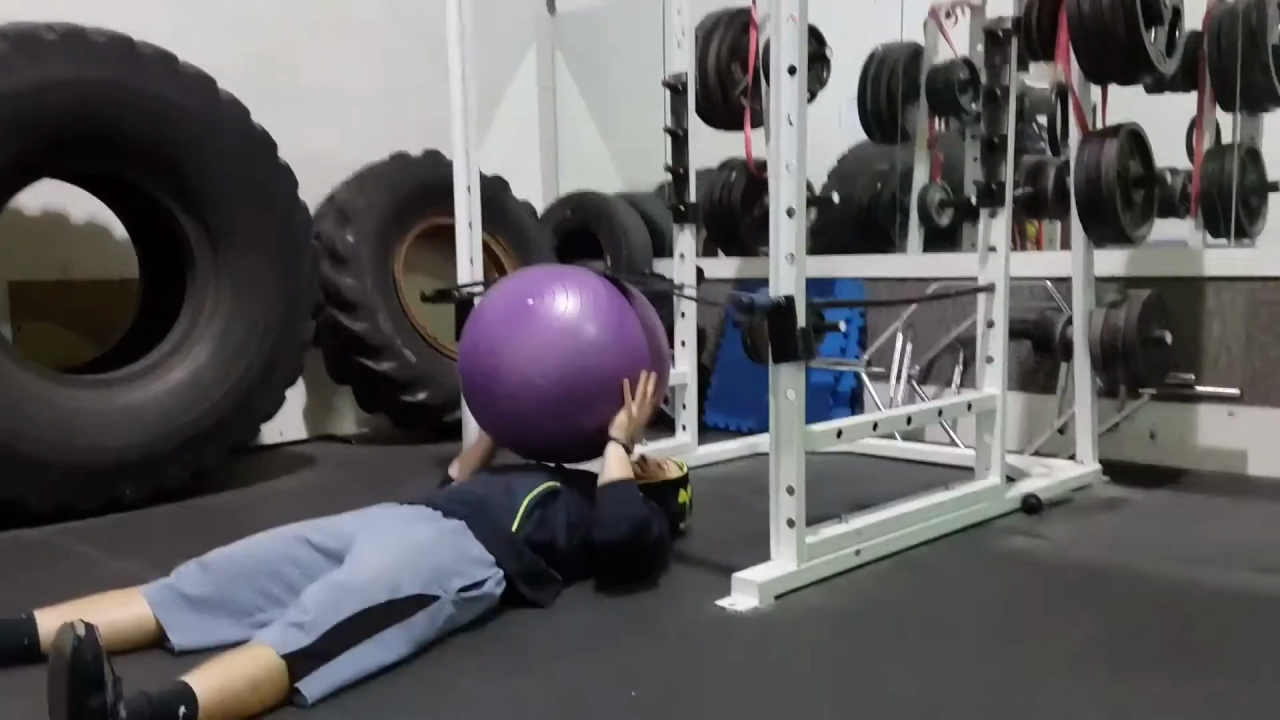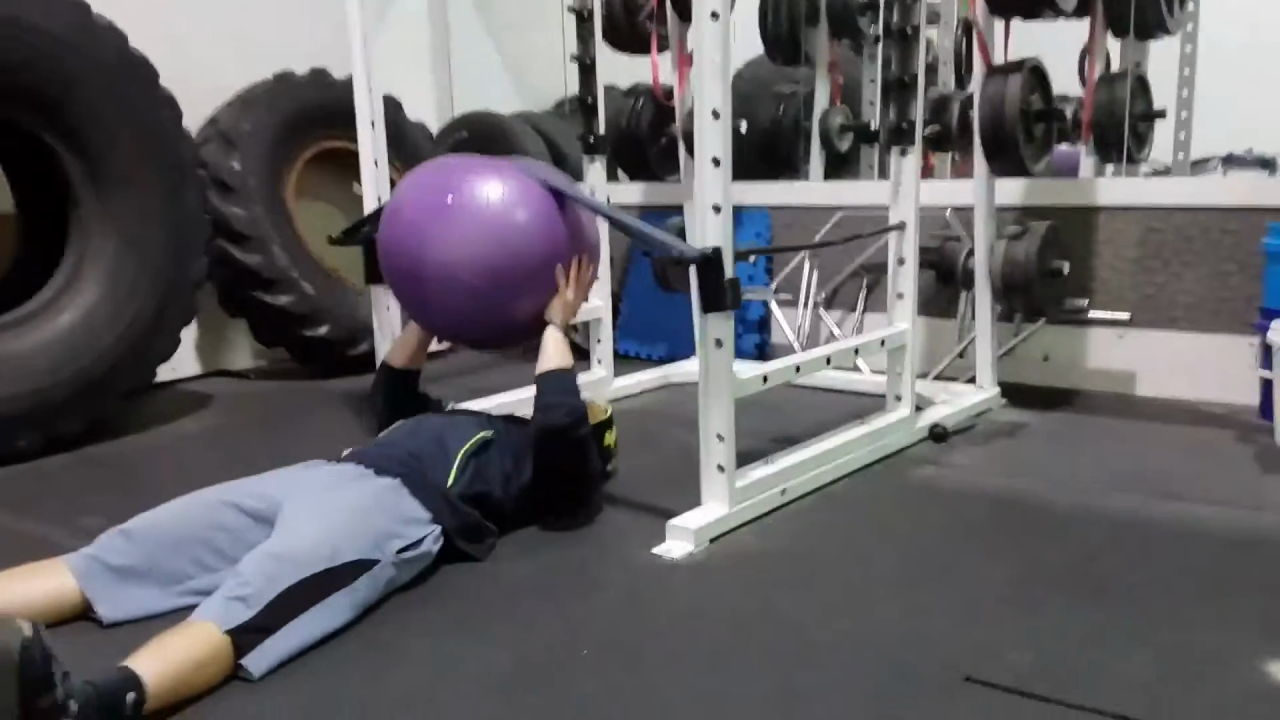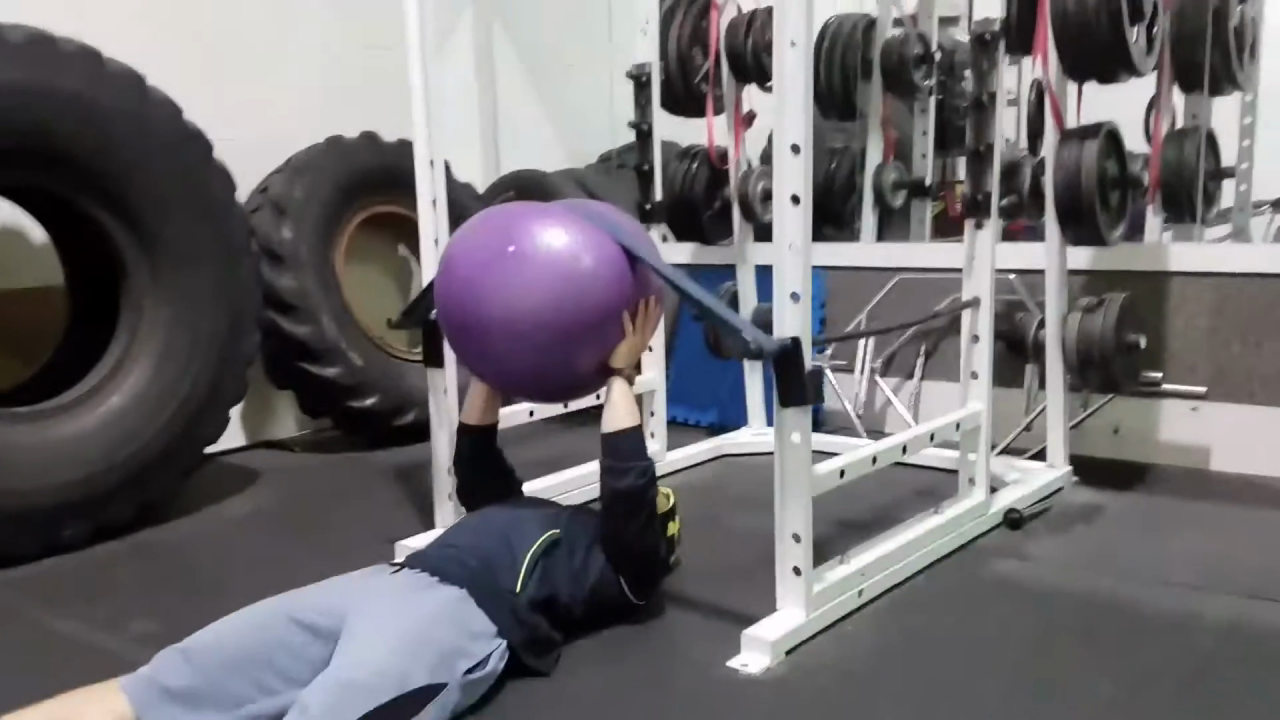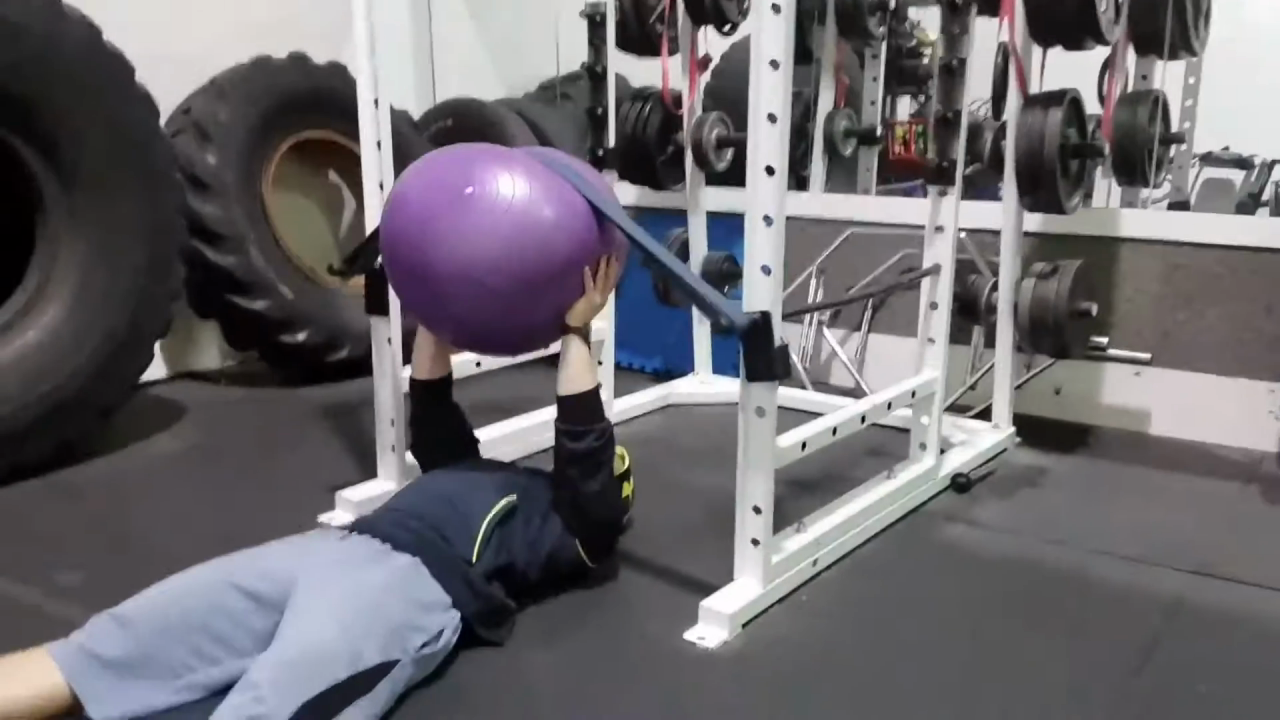
dt=0.3s
person 1, frame 1
left shoulder: (646, 534)
right shoulder: (572, 486)
left elbow: (618, 530)
right elbow: (453, 489)
left wrist: (620, 437)
left hip: (467, 554)
right hip: (400, 520)
left knee: (301, 636)
right knee: (195, 588)
person 1, frame 2
left shoulder: (571, 470)
right shoulder: (492, 430)
left elbow: (559, 421)
right elbow: (390, 399)
left wrist: (555, 324)
left hip: (400, 506)
left knee: (243, 607)
right knee: (119, 555)
person 1, frame 3
left shoulder: (624, 567)
right shoulder: (536, 516)
left elbow: (627, 487)
right elbow: (477, 459)
left wrist: (619, 373)
left hip: (464, 617)
right hip: (386, 583)
person 1, frame 4
left shoulder: (583, 528)
right shoulder: (489, 476)
left elbow: (582, 443)
right elbow: (431, 414)
left wrist: (576, 332)
left hip: (417, 584)
right hip: (332, 545)
